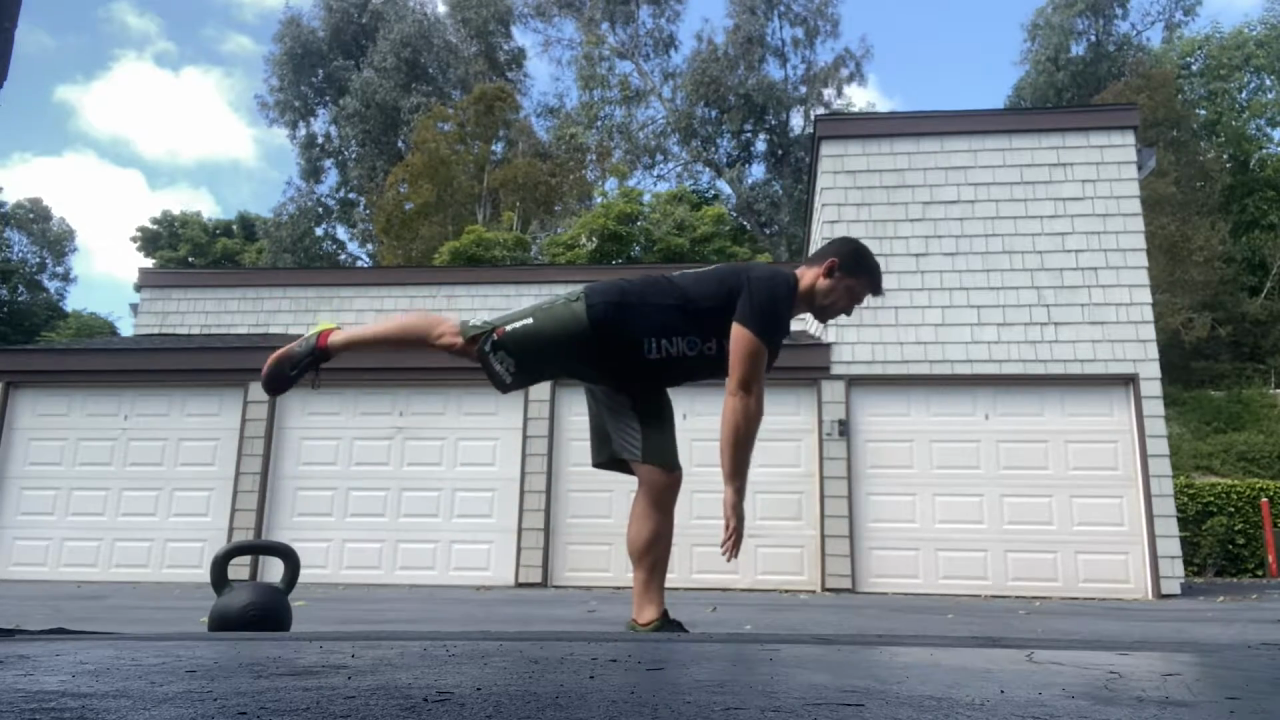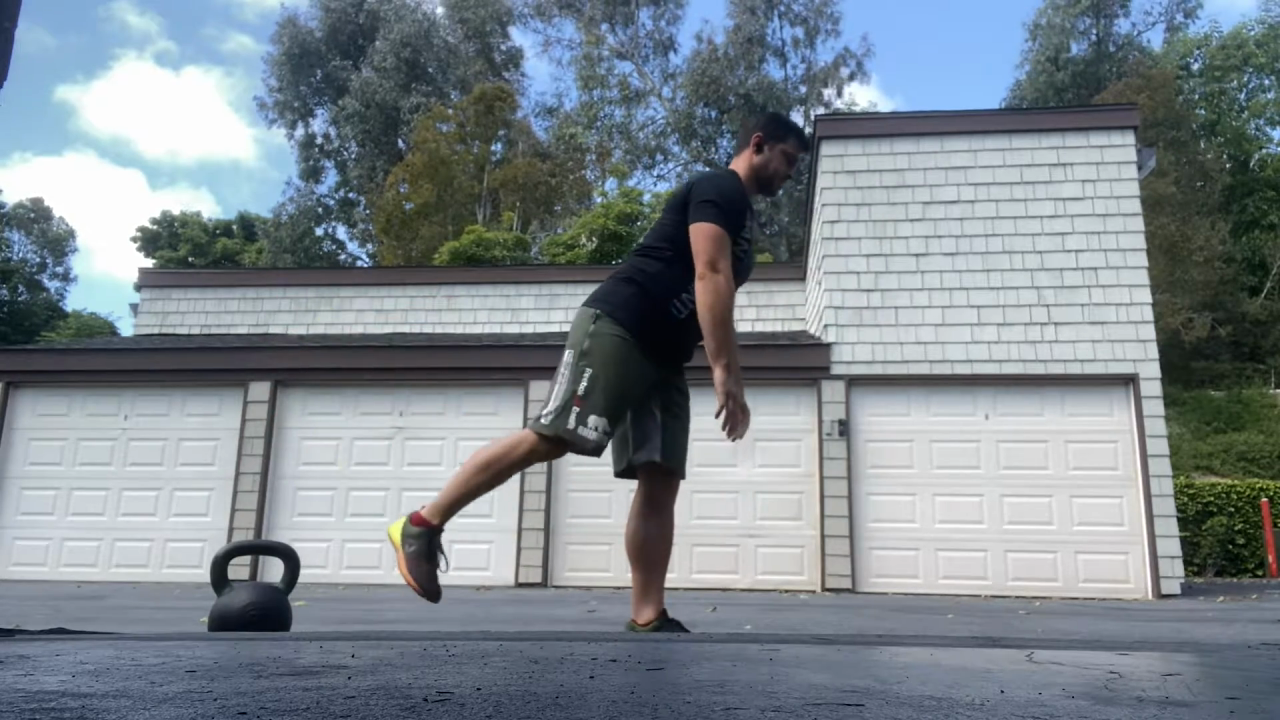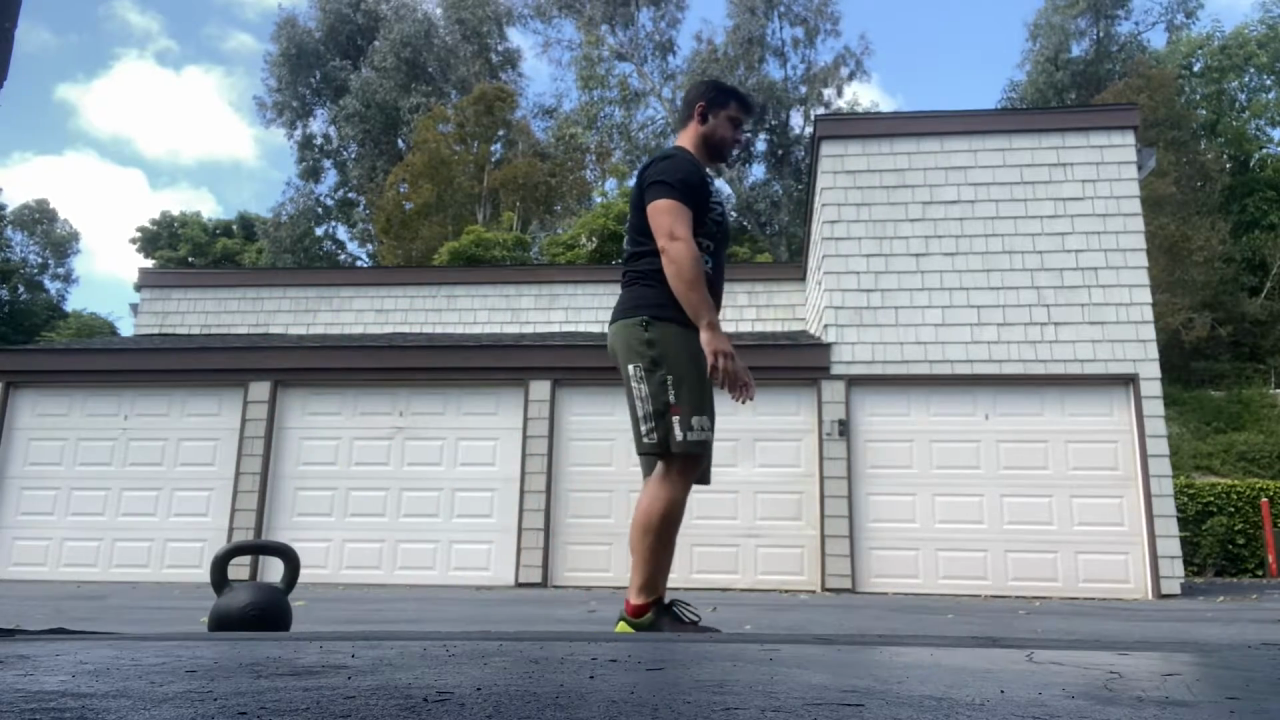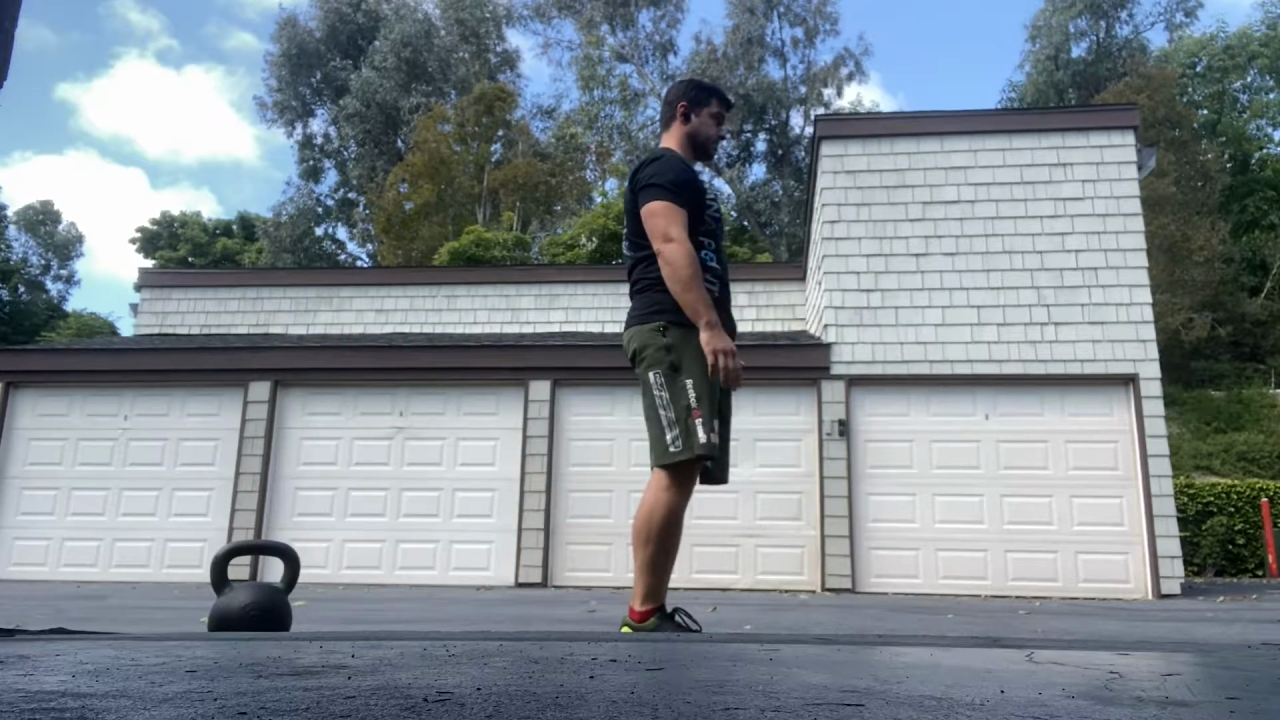
dt=0.5s
person 1, frame 1
left shoulder: (774, 319)
right shoulder: (770, 288)
left elbow: (746, 401)
right elbow: (740, 397)
left wrist: (733, 488)
right wrist: (734, 491)
left hip: (630, 369)
right hip: (595, 325)
left knee: (661, 481)
right knee: (455, 337)
left ankle: (648, 614)
right ankle: (324, 343)
person 1, frame 2
left shoulder: (739, 208)
right shoulder: (720, 190)
left elbow: (717, 294)
right elbow: (711, 281)
left wrist: (728, 381)
right wrist: (727, 373)
left hip: (665, 350)
right hip: (618, 324)
left knee: (660, 479)
right knee: (550, 440)
left ankle: (649, 616)
right ankle: (423, 526)
person 1, frame 3
left shoulder: (700, 183)
right shoulder: (671, 168)
right elbow: (675, 247)
left wrist: (722, 352)
right wrist: (711, 331)
left hip: (679, 336)
right hip: (655, 326)
left knee: (674, 471)
right knee: (677, 464)
left ankle: (653, 608)
right ankle: (640, 608)
person 1, frame 4
left shoulder: (685, 180)
right shoulder: (662, 170)
right elbow: (671, 248)
left wrist: (714, 334)
right wrist: (711, 327)
left hip: (694, 342)
right hip: (673, 333)
left knee: (679, 473)
right knee: (676, 469)
left ankle: (654, 612)
right ankle: (643, 616)
